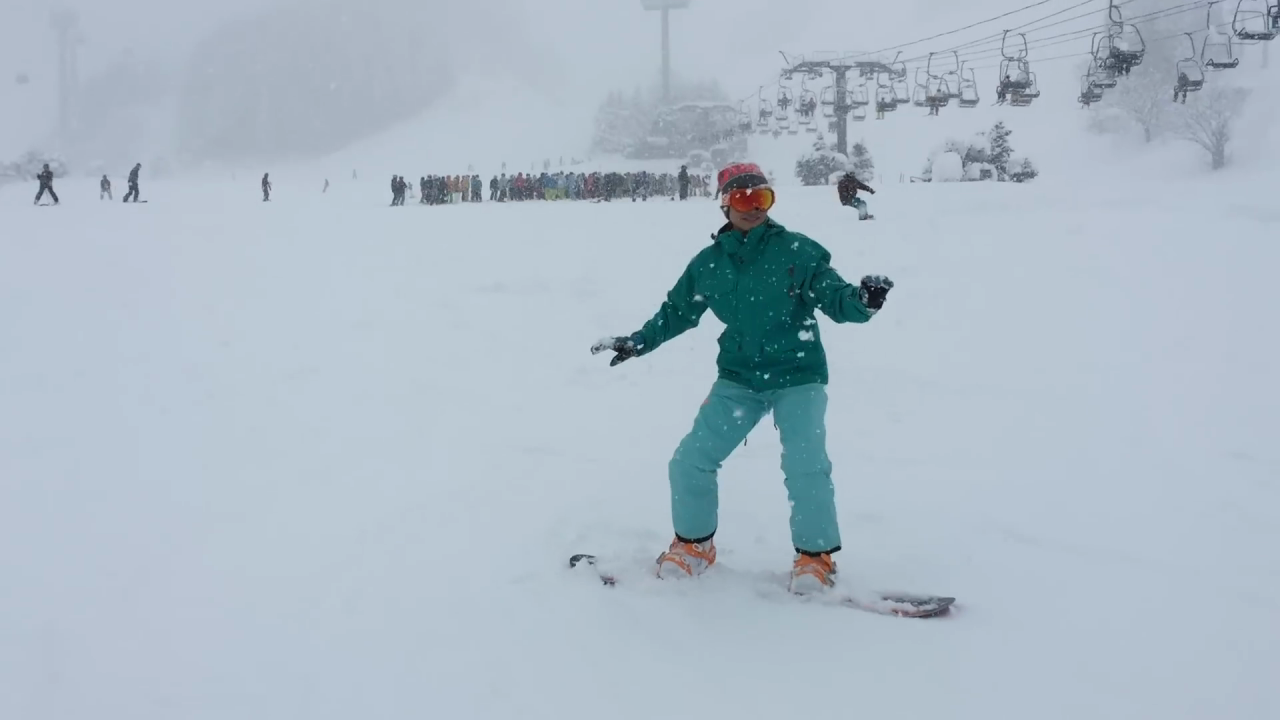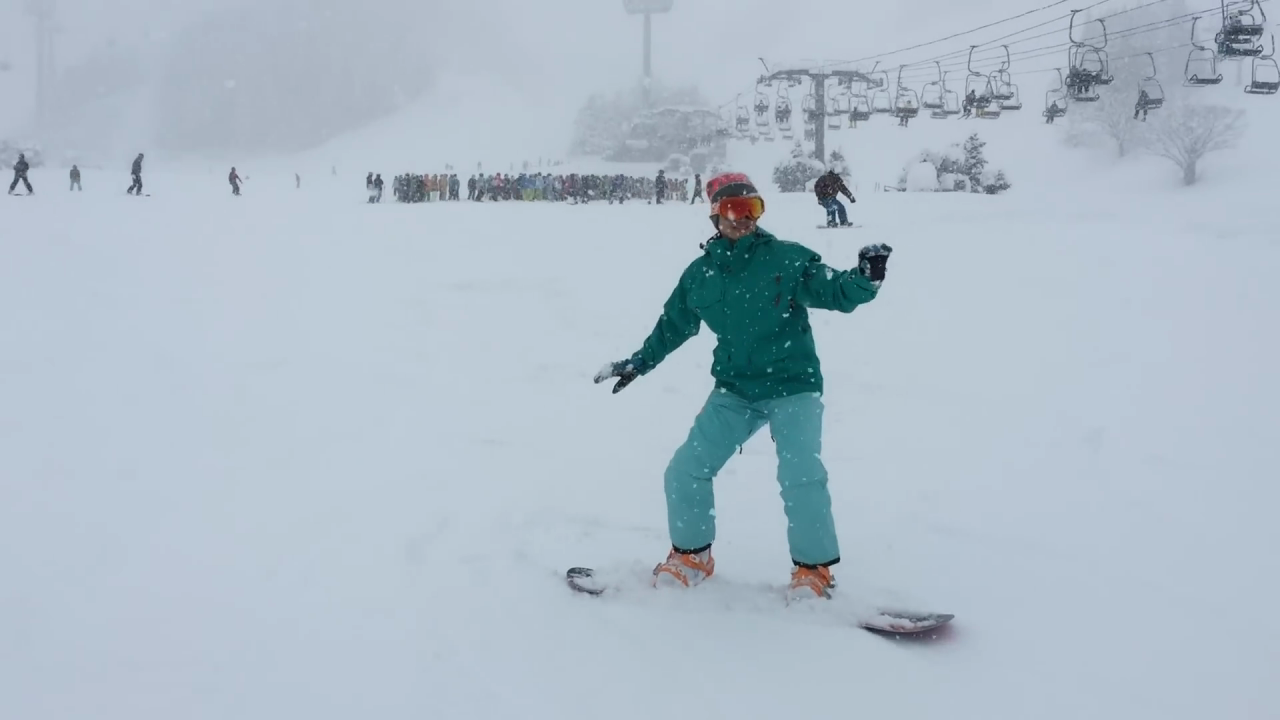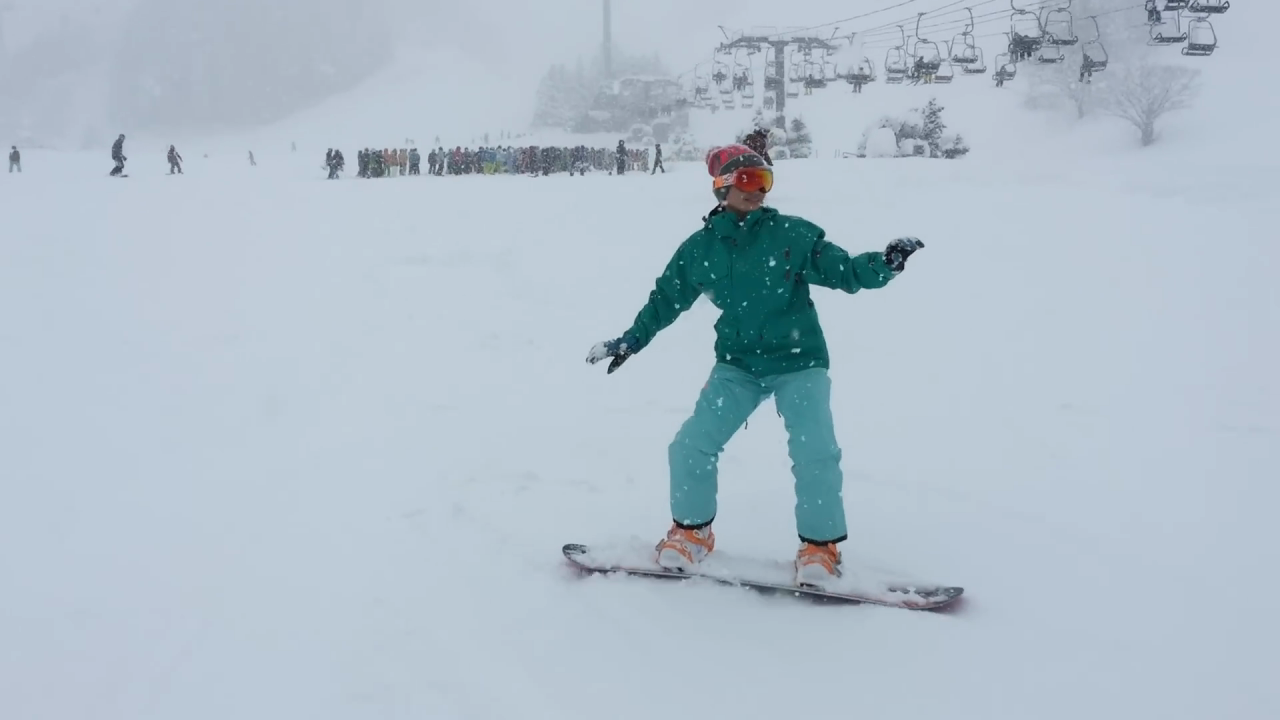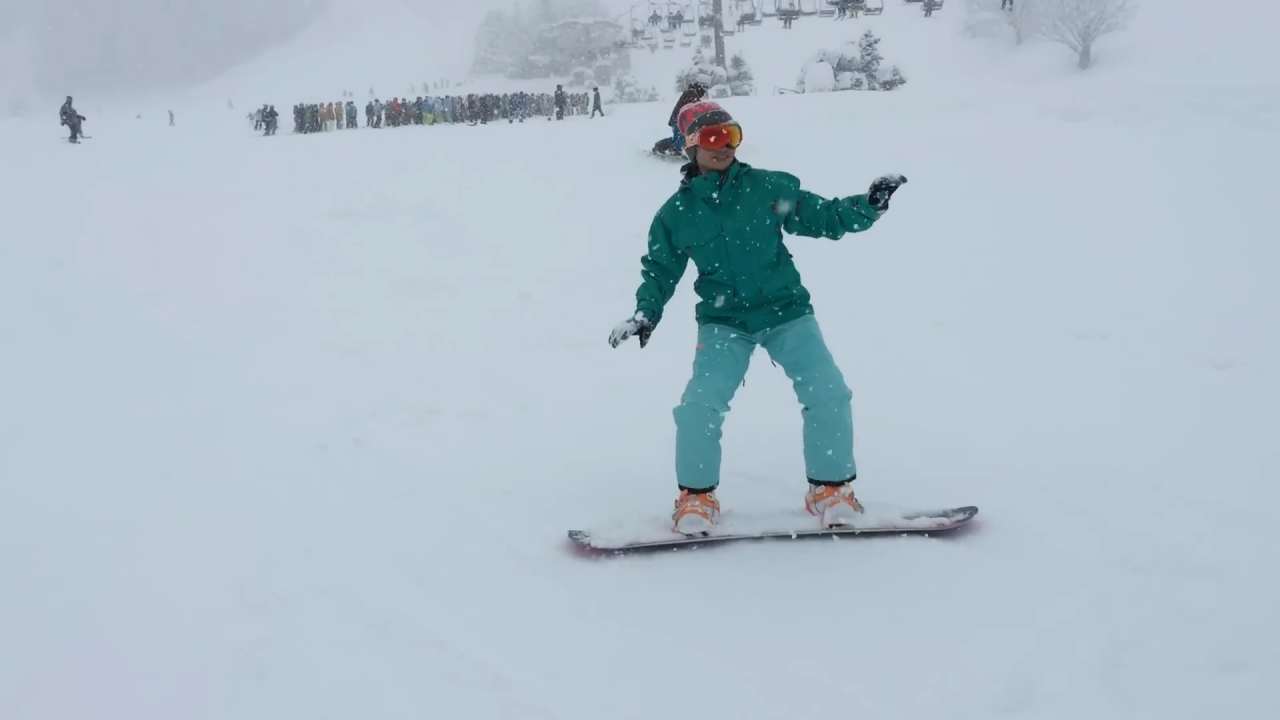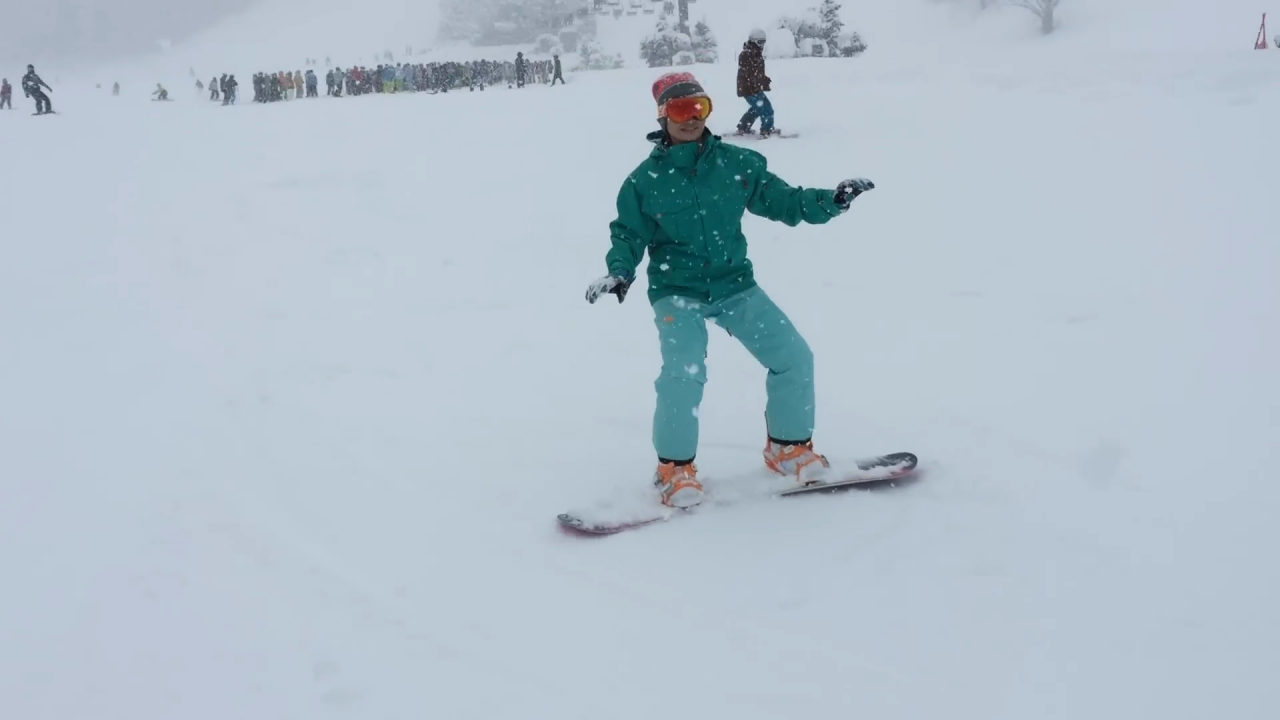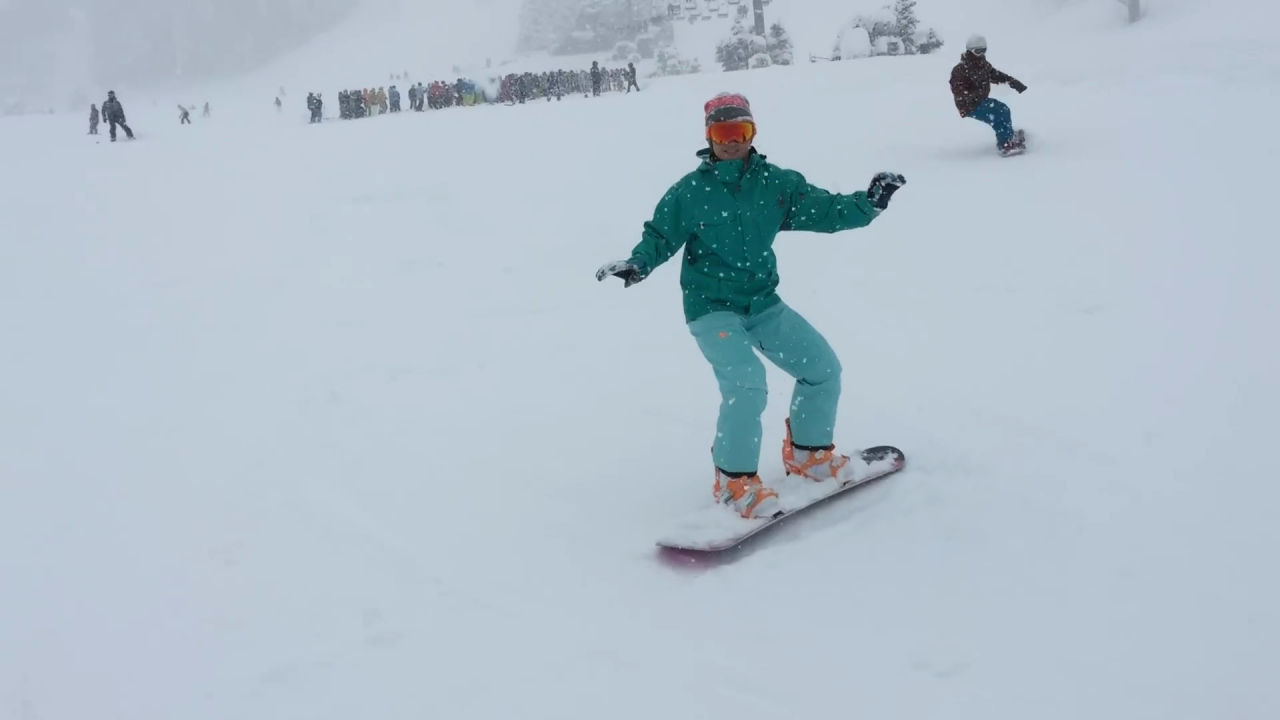
dt=0.7s
person 1, frame 1
left shoulder: (798, 251)
right shoulder: (708, 263)
left elbow: (834, 297)
right elbow: (677, 311)
left wrist: (863, 299)
right wrist: (639, 341)
left hip: (798, 376)
right hip: (738, 378)
left knee: (806, 466)
right knee: (691, 460)
left ankle: (815, 557)
right ankle: (694, 544)
person 1, frame 2
left shoulder: (788, 259)
right shoulder: (700, 273)
left elbow: (835, 291)
right elbow: (673, 325)
left wrist: (866, 277)
right wrist: (639, 362)
left hip: (793, 386)
right hip: (733, 390)
left knee: (801, 475)
right knee: (685, 470)
left ankle: (812, 570)
right ankle: (692, 555)
person 1, frame 3
left shoulder: (794, 234)
right shoulder: (698, 249)
left elbow: (843, 270)
right elbow: (667, 299)
left wrist: (884, 264)
right wrist: (631, 340)
left hip: (798, 360)
right hip: (737, 364)
left knee: (815, 452)
right knee: (691, 445)
left ankle: (819, 546)
right ankle: (691, 531)
person 1, frame 4
left shoulder: (770, 188)
right shoulder: (675, 212)
left elbow: (823, 217)
right elbow: (660, 271)
left wrist: (868, 206)
right wrist: (647, 313)
left hip: (786, 310)
right hip: (724, 320)
left knee: (829, 392)
right knee: (700, 404)
left ankle: (830, 488)
right ankle: (696, 495)
person 1, frame 5
left shoulder: (737, 162)
right shoulder: (645, 179)
left elbow: (782, 201)
right elbow: (628, 234)
left wrist: (832, 201)
right wrist: (620, 272)
left hip: (735, 284)
right hip: (677, 292)
left knee: (793, 356)
right knee: (683, 372)
left ankle: (789, 447)
right ankle: (674, 467)
person 1, frame 6
left shoulder: (777, 183)
right shoulder: (688, 192)
left elbow: (825, 211)
right elbow: (660, 237)
left wrist: (870, 202)
right wrist: (637, 265)
left hip: (764, 303)
right hip: (711, 307)
left knee: (823, 367)
right knee: (746, 384)
left ankle: (809, 453)
right ankle: (736, 480)
